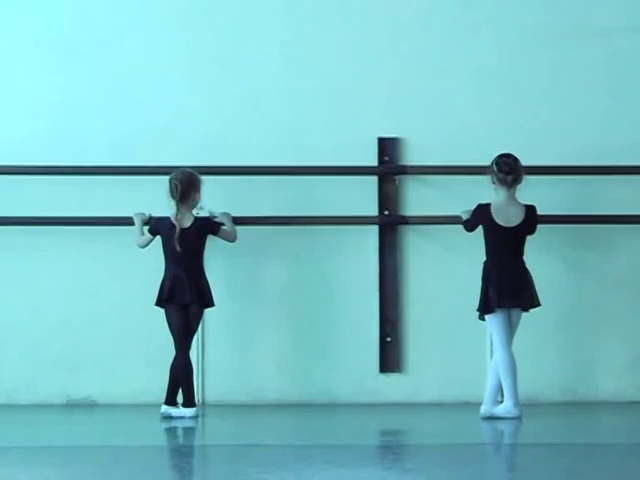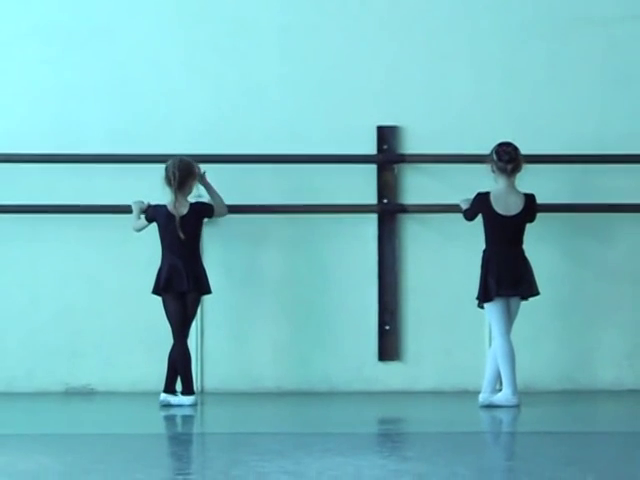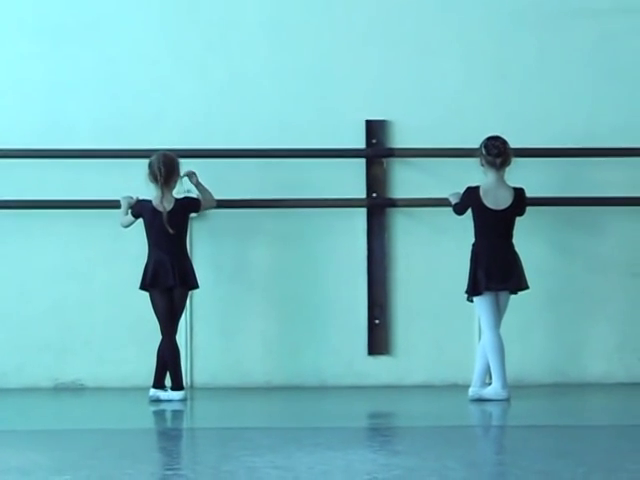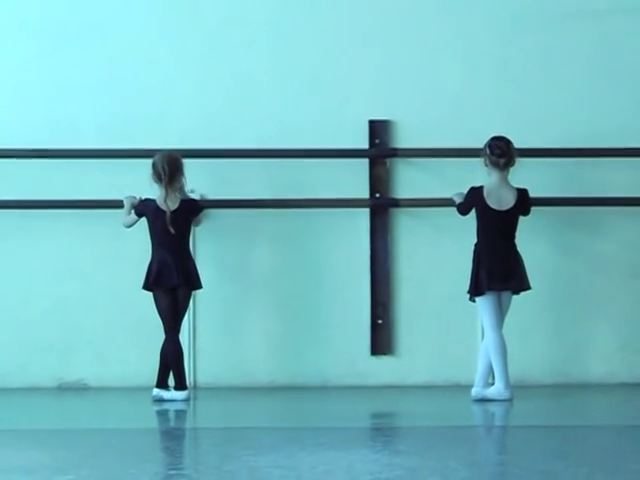
dt=0.4s
person 1, frame 1
left shoulder: (484, 211)
right shoulder: (529, 212)
left elbow: (469, 226)
left wrist: (465, 216)
left hip: (494, 282)
right hip: (518, 282)
left knee: (501, 345)
right knee: (502, 345)
left ankle: (511, 404)
right ankle: (489, 403)
person 1, frame 2
left shoulder: (483, 199)
right shoulder: (528, 201)
left elbow: (469, 215)
left wrist: (464, 205)
left hip: (493, 271)
right hip: (517, 271)
left knee: (500, 333)
right knee: (500, 334)
left ankle: (510, 392)
right ankle: (488, 391)
person 1, frame 3
left shoulder: (473, 194)
right shoulder: (517, 195)
left elbow: (459, 210)
left wrist: (454, 199)
left hip: (483, 265)
right hip: (506, 265)
left knee: (489, 328)
right knee: (490, 328)
left ankle: (500, 385)
right ankle: (478, 385)
person 1, frame 4
left shoulder: (477, 194)
right shoulder: (521, 196)
left elbow: (463, 209)
left wrist: (458, 199)
left hip: (485, 265)
right hip: (508, 265)
left knee: (491, 328)
right knee: (493, 328)
left ankle: (502, 386)
right ankle: (480, 385)
person 2, frame 1
left shoulder: (161, 224)
right shoulder: (204, 224)
left elbow: (140, 243)
right elbow: (232, 237)
left wrist: (138, 222)
right wrist: (226, 219)
left hip: (172, 291)
right hip: (196, 291)
left knee: (181, 349)
right knee: (183, 349)
left ankle: (188, 405)
right ankle: (170, 403)
person 2, frame 2
left shoulder: (158, 212)
right shoulder: (199, 210)
left elbow: (136, 226)
right elbow: (223, 209)
left wrist: (137, 209)
right wrist: (205, 182)
left hip: (169, 278)
right hip: (193, 278)
left knee: (179, 337)
right knee: (181, 337)
left ankle: (188, 392)
right ankle: (169, 391)
person 2, frame 3
left shoulder: (143, 207)
right shoulder: (185, 205)
left elbow: (124, 222)
right elbow: (212, 203)
left wrist: (125, 205)
right wrist: (196, 182)
left hip: (157, 273)
right hip: (180, 274)
left knee: (167, 332)
right knee: (169, 332)
left ankle: (177, 388)
right ankle: (158, 387)
person 2, frame 4
left shoulder: (147, 206)
right shoulder: (189, 206)
left elbow: (126, 222)
left wrist: (128, 205)
right wrist: (183, 193)
left hip: (160, 273)
right hip: (183, 273)
left knee: (170, 332)
right knee: (173, 332)
left ankle: (180, 387)
right ankle: (161, 386)
